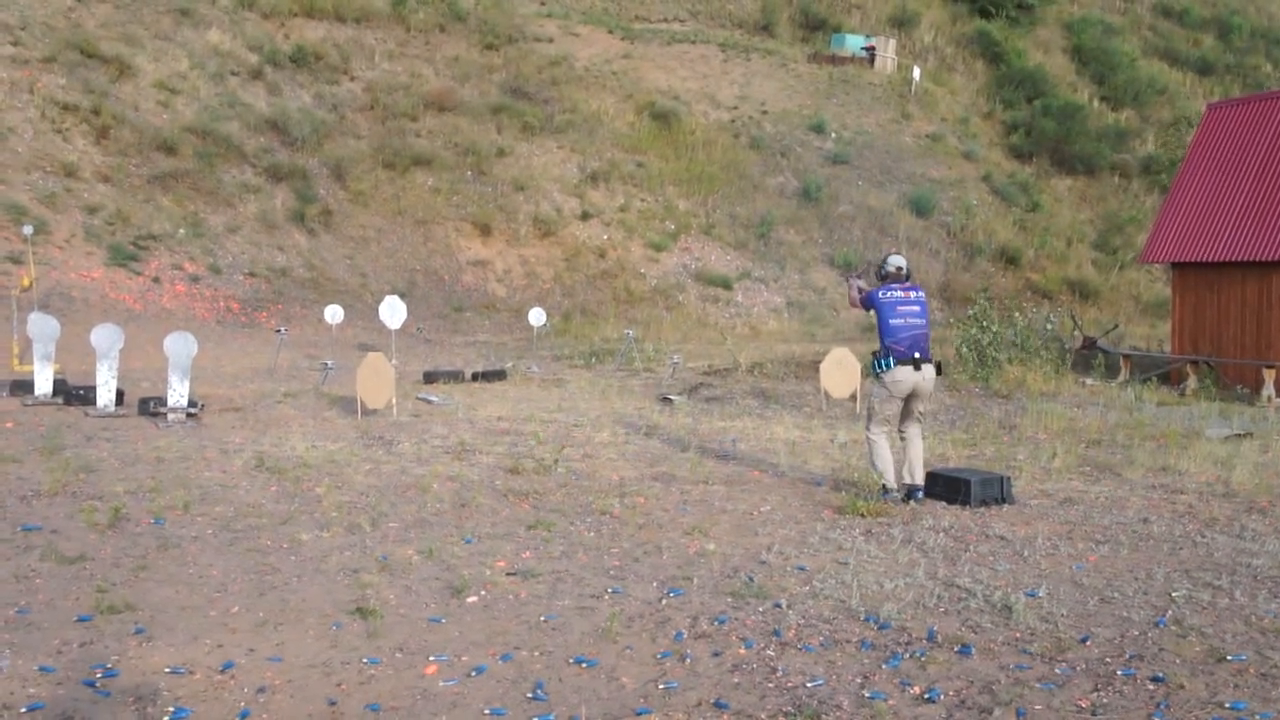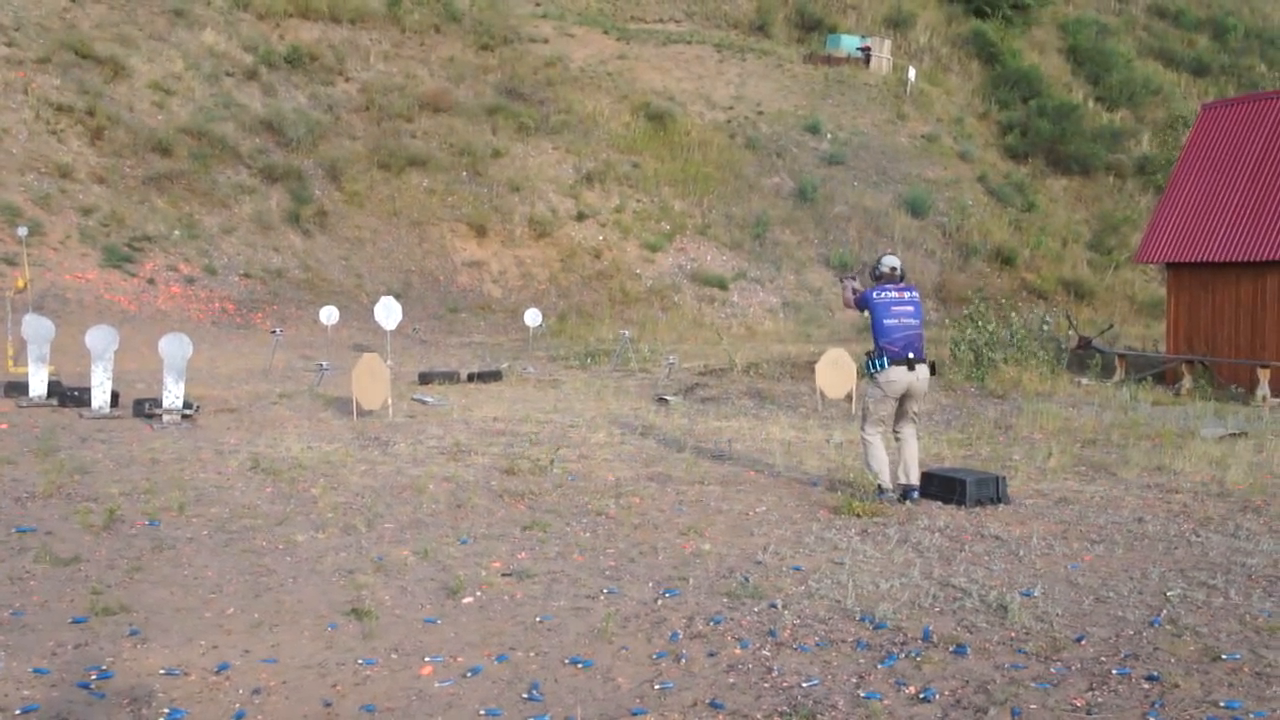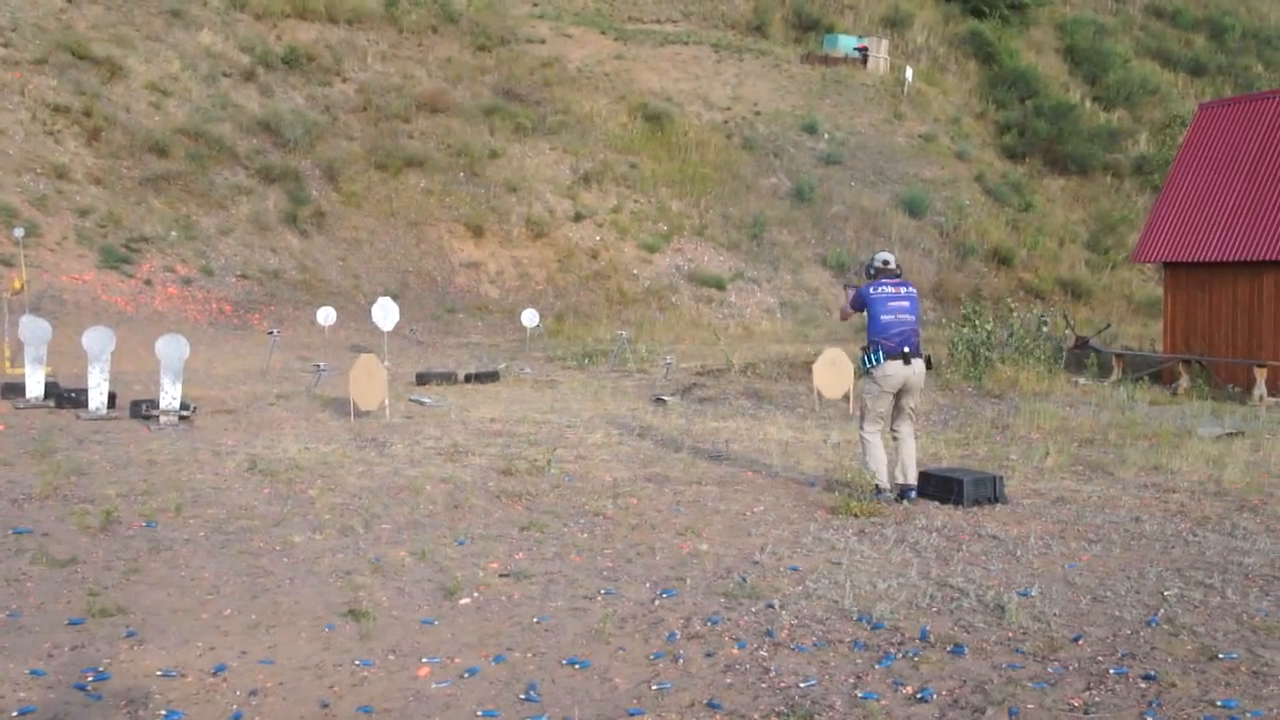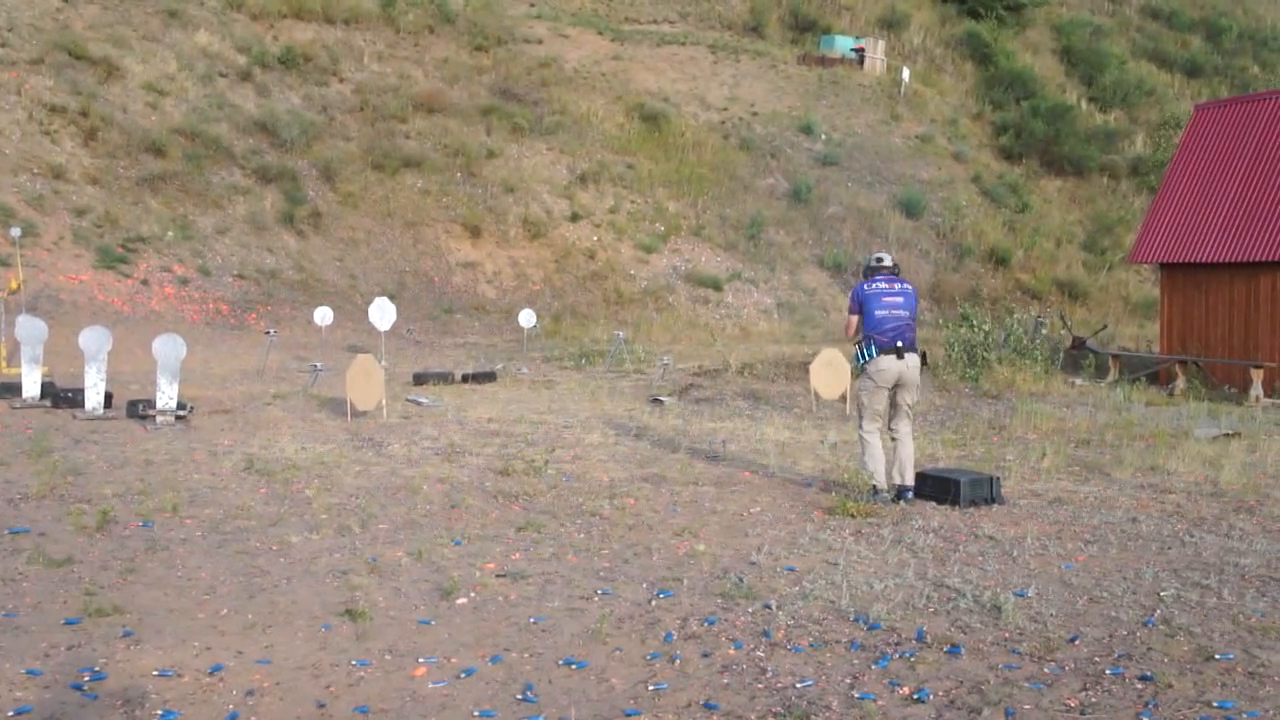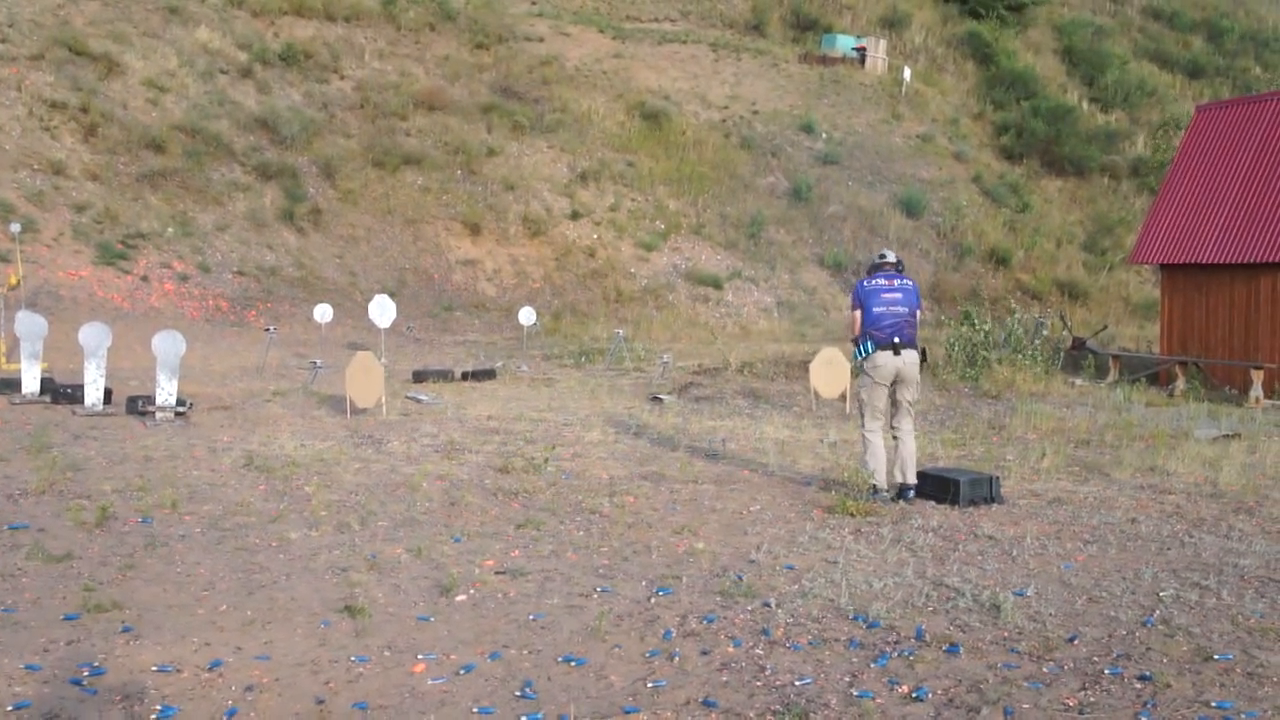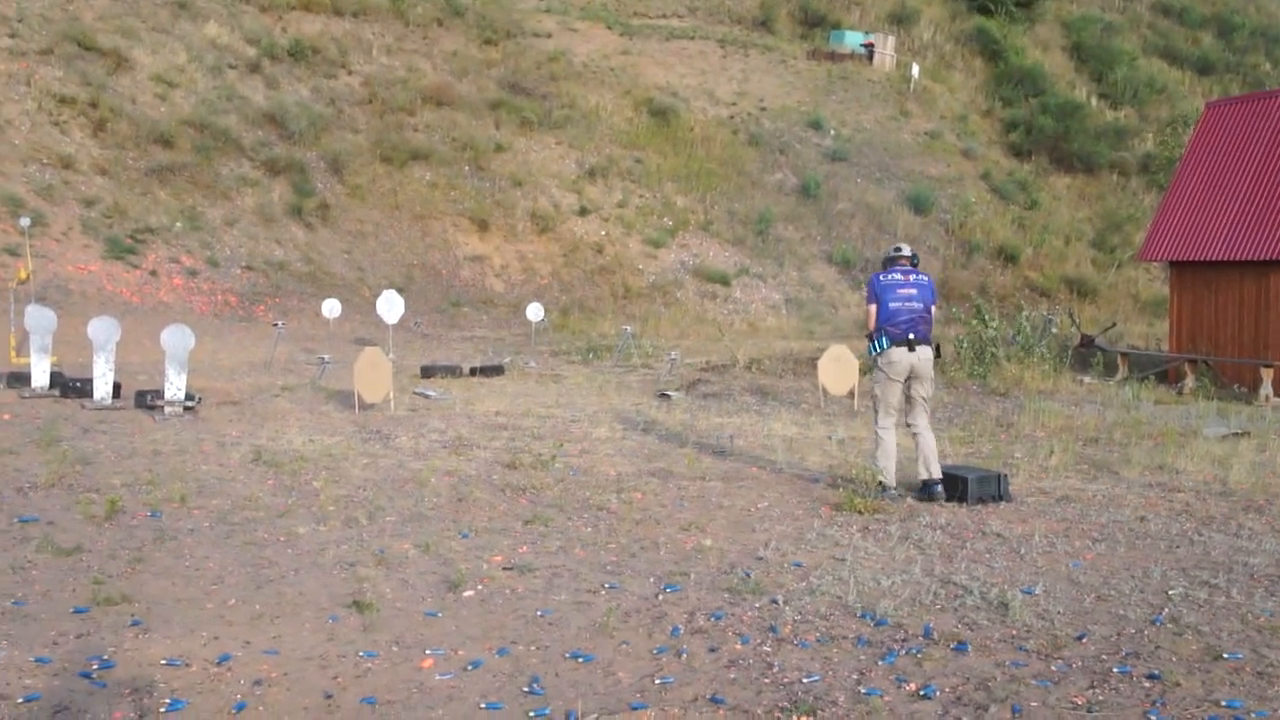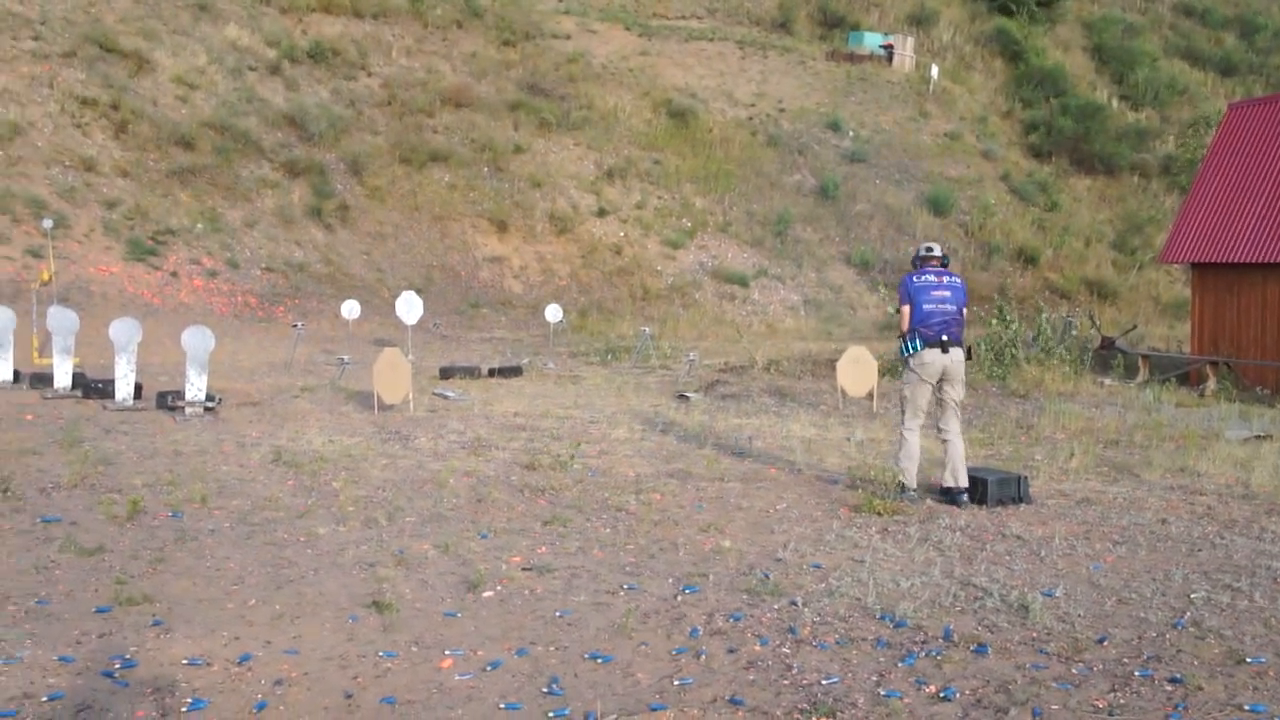
dt=0.2s
person 1, frame 1
left shoulder: (878, 295)
right shoulder: (920, 294)
left elbow: (855, 302)
left wrist: (853, 286)
left hip: (895, 372)
right hip: (925, 371)
left knee: (877, 431)
right knee: (913, 430)
left ankle: (890, 487)
right ankle: (915, 486)
person 1, frame 2
left shoulder: (872, 295)
right shoulder: (914, 294)
left elbow: (849, 303)
left wrist: (847, 287)
left hip: (889, 372)
right hip: (920, 371)
left knee: (872, 432)
right knee: (907, 430)
left ankle: (886, 488)
right ankle: (910, 486)
person 1, frame 3
left shoulder: (867, 291)
right shoulder: (911, 290)
left elbow: (845, 315)
left wrist: (850, 297)
left hip: (885, 367)
right hip: (915, 366)
left knee: (871, 429)
right knee: (905, 428)
left ankle: (883, 488)
right ankle: (908, 486)
person 1, frame 4
left shoulder: (861, 289)
right shoulder: (909, 288)
left elbow: (850, 333)
left wrist: (860, 332)
left hip: (879, 362)
right hip: (910, 361)
left knee: (870, 428)
right knee: (902, 427)
left ankle: (880, 488)
right ankle: (905, 487)
person 1, frame 5
left shoulder: (862, 286)
right shoulder: (911, 285)
left elbow: (856, 330)
right elbow: (915, 324)
left hip: (878, 358)
right hip: (909, 357)
left knee: (872, 427)
right knee: (904, 425)
left ankle: (880, 488)
right ankle: (906, 485)
person 1, frame 6
left shoulder: (877, 280)
right shoulder: (926, 281)
left elbow: (871, 325)
right elbow: (930, 321)
left hip: (892, 354)
right hip: (923, 353)
left knee: (885, 423)
right knee: (920, 420)
left ankle: (888, 486)
right ankle: (932, 480)
person 1, frame 7
left shoulder: (909, 281)
right shoulder: (958, 283)
left elbow: (904, 326)
right elbow: (962, 321)
left hip: (923, 355)
right hip: (954, 355)
left knee: (911, 425)
right knee: (951, 426)
left ankle: (908, 487)
right ankle: (958, 488)
